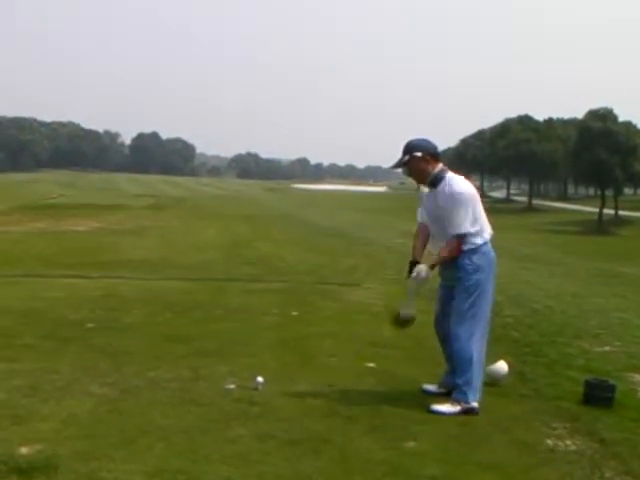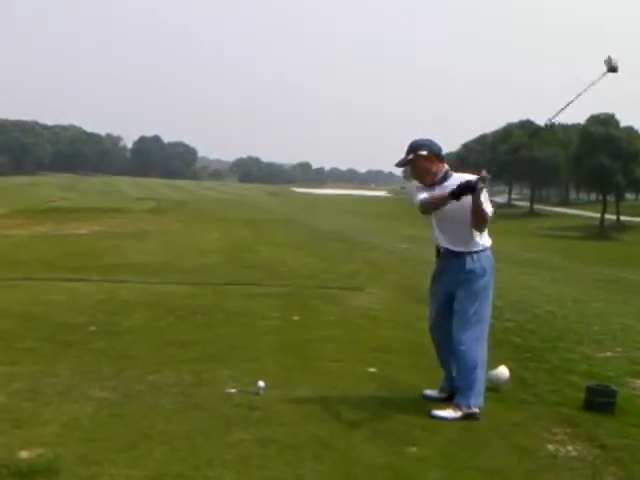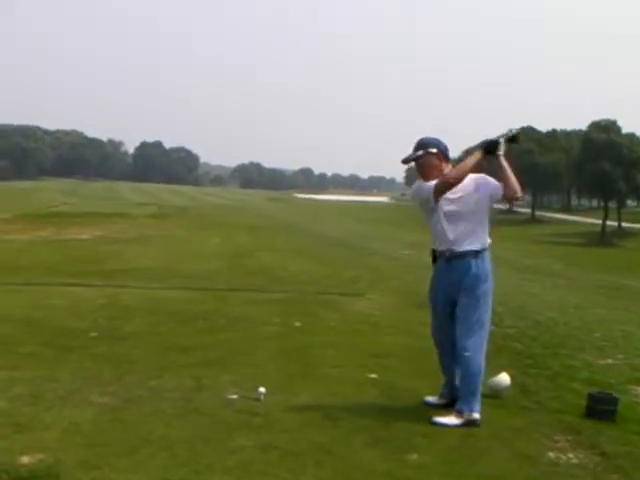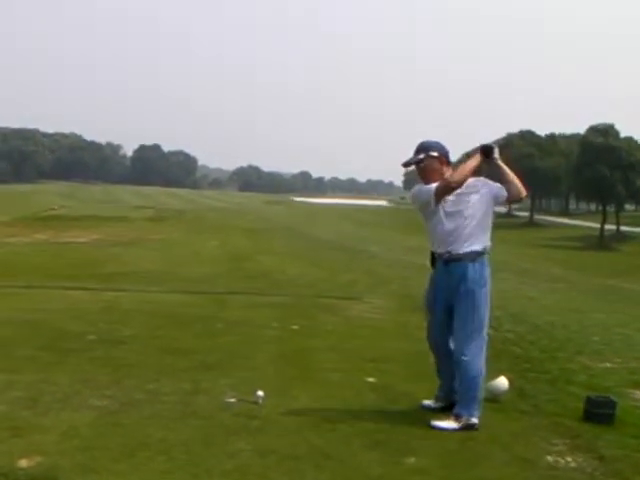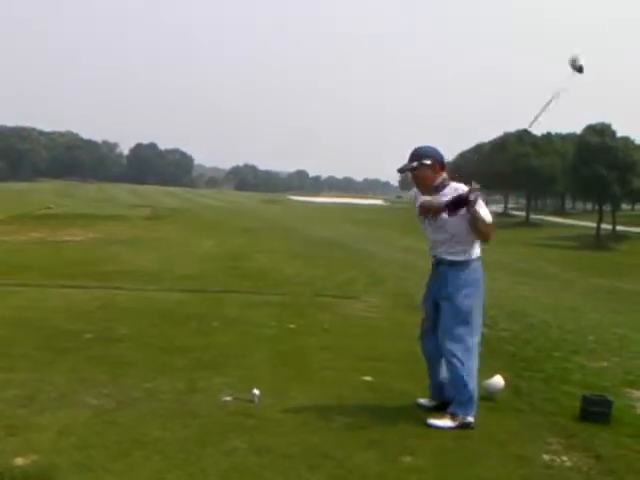
dt=0.2s
person 1, frame 1
left shoulder: (457, 190)
right shoulder: (429, 191)
left elbow: (457, 242)
right elbow: (423, 228)
left wrist: (430, 267)
right wrist: (416, 262)
left hip: (474, 260)
right hip: (456, 261)
left knee: (465, 328)
right knee: (445, 323)
left ankle: (466, 397)
right ankle: (453, 380)
person 1, frame 2
left shoulder: (469, 181)
right shoulder: (422, 190)
left elbow: (481, 225)
right elbow: (428, 206)
left wrist: (476, 196)
right wrist: (454, 194)
left hip: (474, 264)
right hip: (446, 262)
left knee: (467, 334)
right knee: (440, 328)
left ankle: (468, 402)
right ankle: (453, 384)
person 1, frame 3
left shoulder: (480, 183)
right shoulder: (421, 191)
left elbow: (514, 195)
right elbow: (449, 183)
left wrist: (499, 159)
right wrist: (480, 153)
left hip: (474, 266)
right hip: (444, 265)
left knee: (469, 339)
right knee: (443, 335)
left ankle: (469, 409)
right ankle: (453, 391)
person 1, frame 4
left shoulder: (480, 187)
right shoulder: (420, 194)
left elbow: (519, 194)
right elbow: (450, 184)
left wrist: (496, 161)
right wrist: (478, 156)
left hip: (472, 270)
right hip: (442, 269)
left knee: (467, 344)
right knee: (438, 338)
left ankle: (467, 413)
right ankle: (449, 395)
person 1, frame 5
left shoulder: (465, 194)
right shoulder: (425, 196)
left elbow: (486, 235)
right elbow: (426, 207)
left wrist: (472, 208)
right wrist: (452, 205)
left hip: (461, 274)
right hip: (439, 270)
left knee: (456, 342)
right knee: (431, 338)
left ankle: (463, 411)
right ankle: (441, 394)
